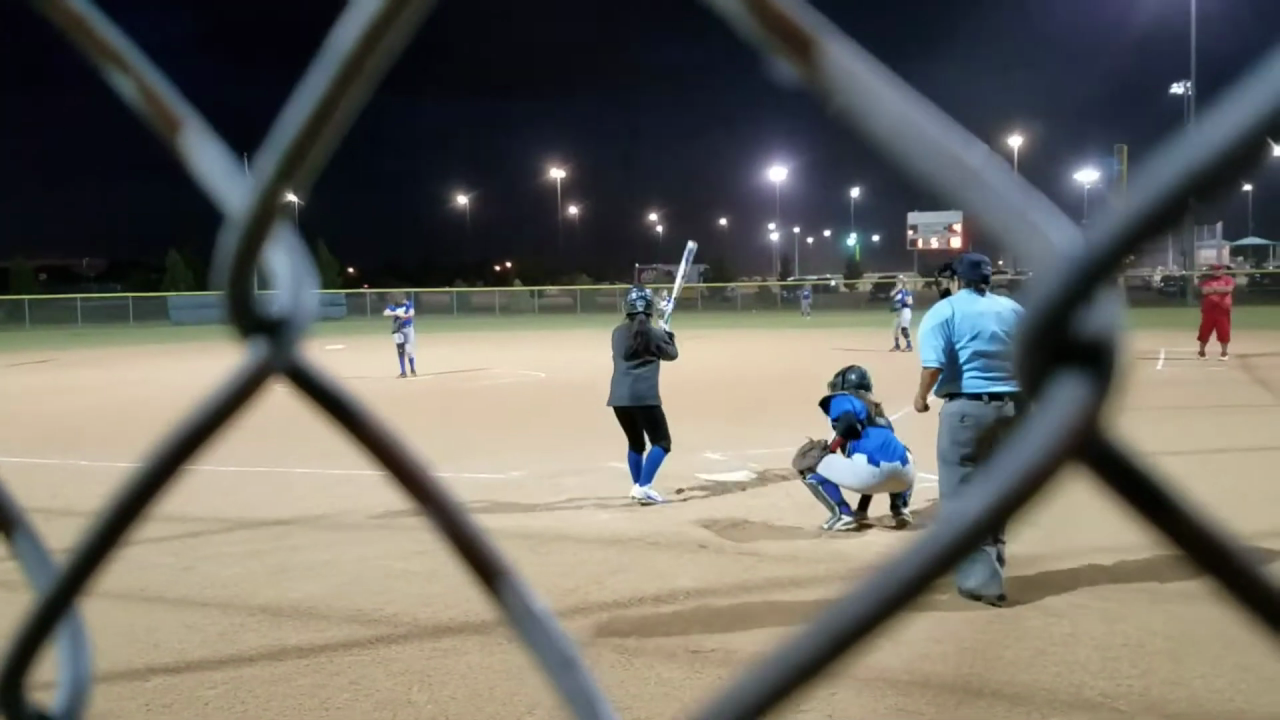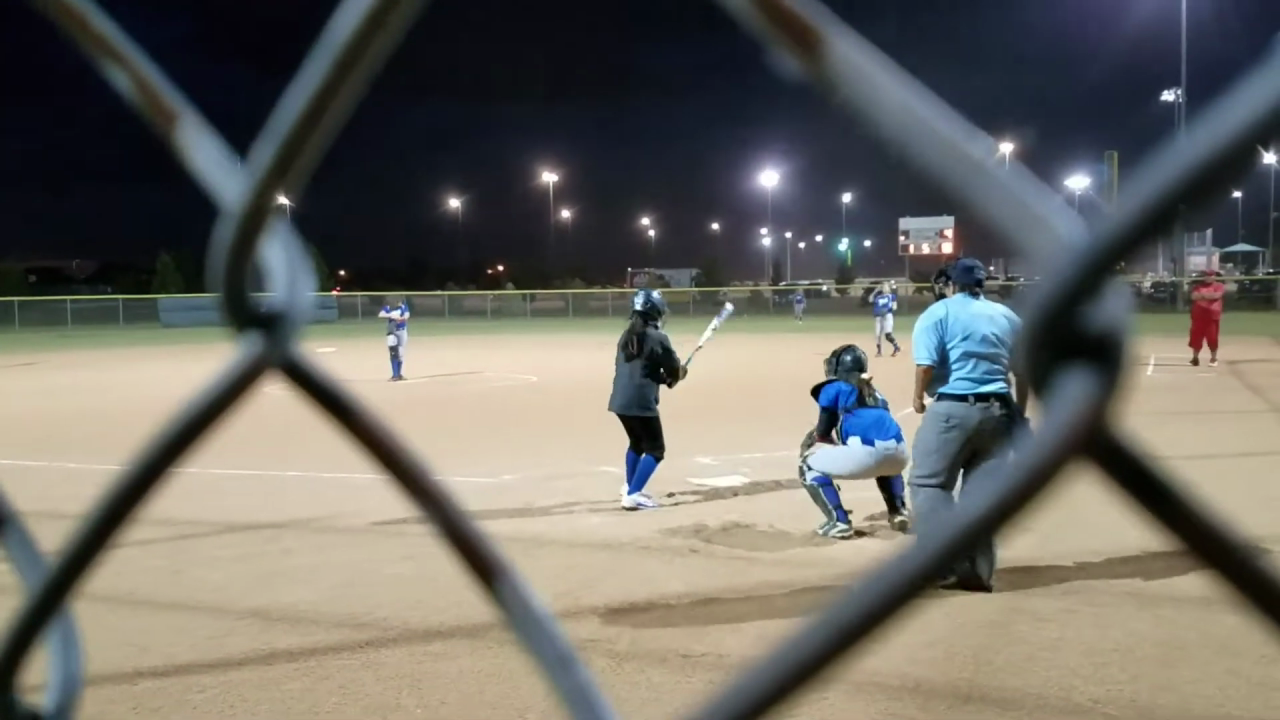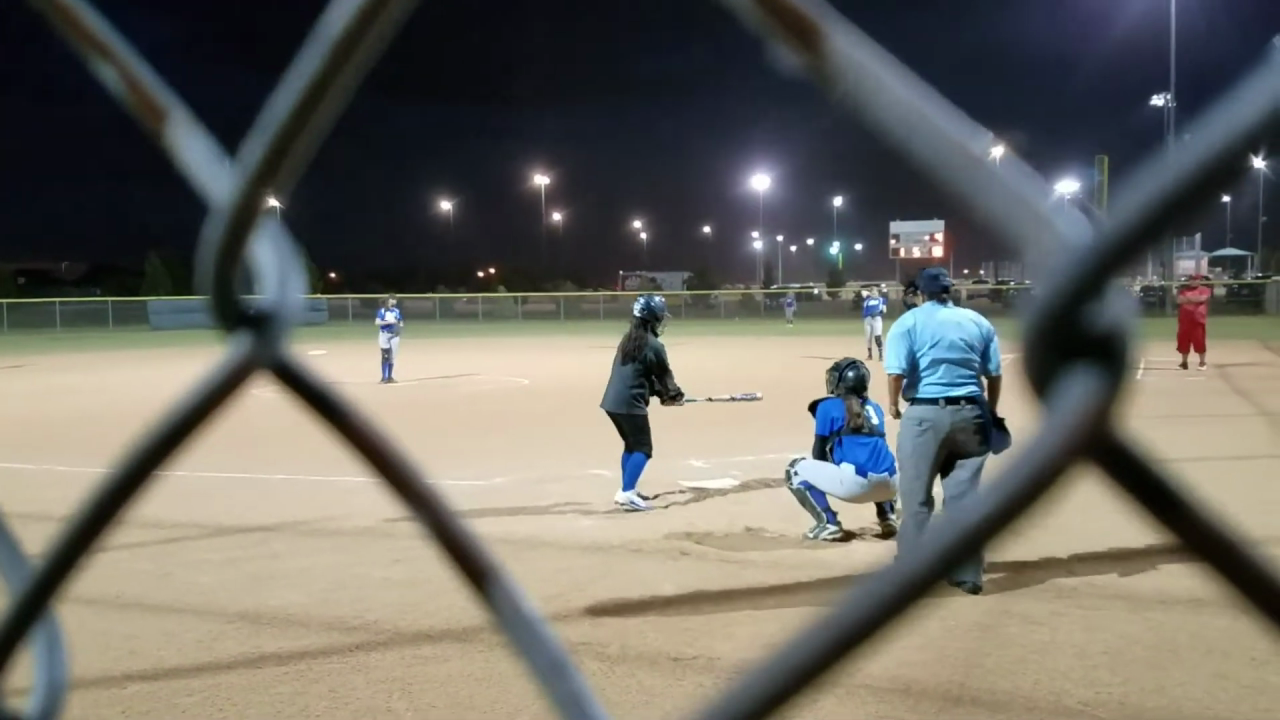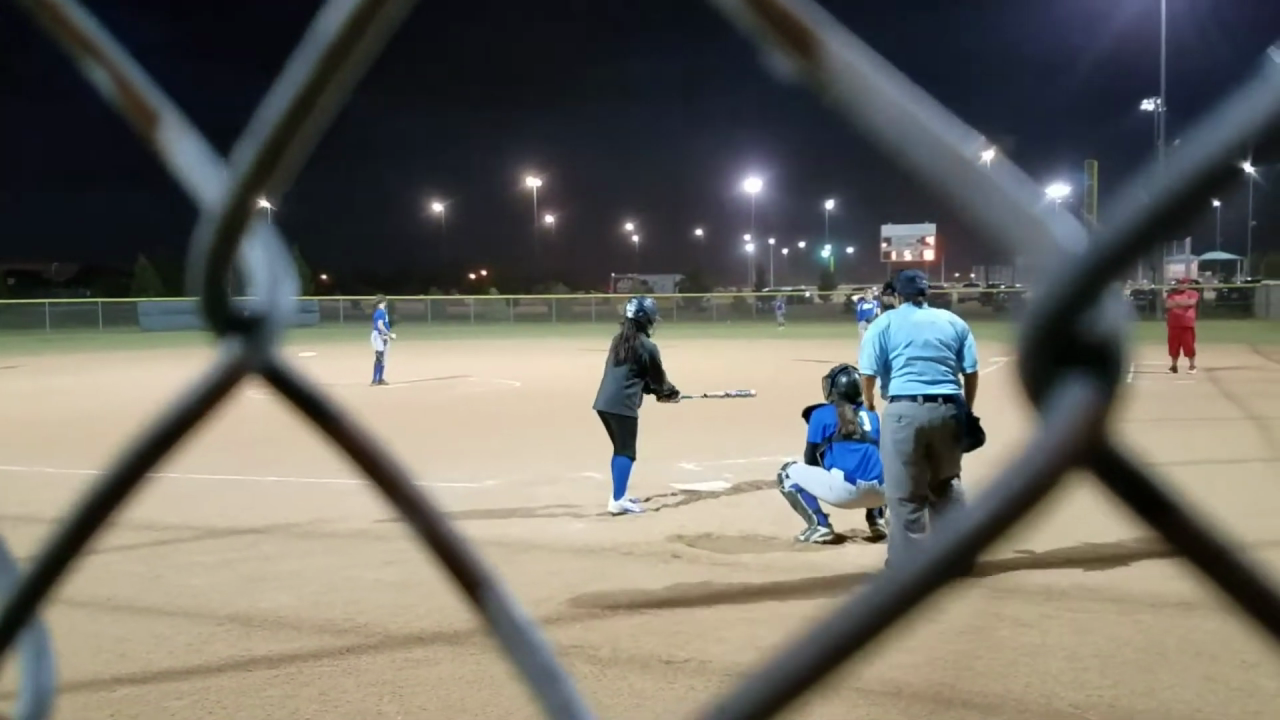
dt=0.4s
person 1, frame 1
left shoulder: (944, 310)
right shoulder: (1015, 310)
left elbow: (933, 365)
left wrist: (921, 396)
right wrist: (1022, 403)
left hip: (966, 409)
right hip: (1010, 408)
left knee: (961, 495)
left ankle: (981, 580)
right ankle: (991, 568)
person 1, frame 2
left shoulder: (938, 312)
right shoulder: (1007, 316)
left elbow: (925, 364)
left wrist: (918, 396)
right wrist: (1019, 411)
left hip: (952, 409)
right hip: (997, 410)
left knee: (928, 482)
right ankle: (979, 572)
person 1, frame 3
left shoulder: (909, 321)
right shoulder: (978, 322)
left elbow: (896, 372)
right elbow: (994, 374)
left wrist: (893, 404)
right wrist: (990, 412)
left hip: (925, 413)
right hip: (970, 413)
left knee: (916, 493)
right knee: (964, 494)
right ankle: (966, 573)
person 1, frame 4
left shoulder: (885, 323)
right shoulder: (954, 322)
left elbow: (868, 372)
right elbow: (971, 372)
left wrist: (868, 399)
right wrist: (967, 410)
left hip: (905, 410)
right hip: (948, 410)
left knee: (905, 492)
right knee: (946, 483)
left ankle: (908, 564)
person 2, frame 1
left shoulder: (618, 332)
right shoulder: (655, 334)
right elbow: (672, 354)
right wrist: (668, 335)
left hip: (619, 398)
right hip: (644, 398)
left knee: (635, 442)
right knee: (661, 442)
left ankle: (638, 486)
right ankle: (643, 487)
person 2, frame 2
left shoulder: (627, 335)
right shoulder: (657, 338)
right elbow: (673, 370)
left wrist: (663, 377)
right wrist: (679, 373)
left hip: (620, 401)
right hip: (641, 403)
left knee: (636, 444)
right knee: (655, 450)
left ankle: (630, 488)
right ankle: (632, 495)
person 2, frame 3
left shoulder: (629, 338)
right shoulder: (654, 346)
right elbow: (663, 375)
left wrist: (661, 393)
right wrist: (675, 394)
left hip: (613, 401)
right hip: (630, 403)
left knee: (631, 445)
right knee: (643, 449)
left ankle: (628, 490)
right ankle: (626, 493)
person 2, frame 4
left shoulder: (619, 339)
right shoulder: (647, 347)
right elbow: (657, 378)
left wrist: (656, 391)
right wrist: (670, 392)
left hip: (604, 402)
right hip: (622, 404)
left knee: (620, 449)
right knee: (626, 452)
left ankle: (619, 495)
right ankle: (618, 501)
person 3, frame 1
left shoulder: (841, 400)
right shoulder: (876, 410)
left elbow: (848, 423)
left wrist: (830, 448)
right wrist: (862, 507)
left hip: (869, 470)
left knee: (807, 464)
left ankle: (843, 515)
right ankle: (900, 509)
person 3, frame 2
left shoulder: (832, 387)
right shoulder: (872, 391)
left elbow: (825, 427)
left wrist: (815, 439)
left hip: (866, 451)
right hip: (896, 451)
left knee: (809, 464)
left ankle: (839, 521)
right ankle: (898, 511)
person 3, frame 3
left shoulder: (827, 406)
right shoulder: (874, 408)
left elbow: (819, 453)
left hip: (855, 483)
right hip: (889, 485)
left knee: (796, 470)
left ankle: (828, 524)
right ankle: (887, 518)
person 3, frame 4
left shoulder: (821, 413)
right shoulder: (870, 414)
left elbow: (810, 459)
left hip: (845, 490)
right hip: (878, 491)
left knee: (787, 473)
left ankle: (820, 526)
right ankle: (877, 522)
